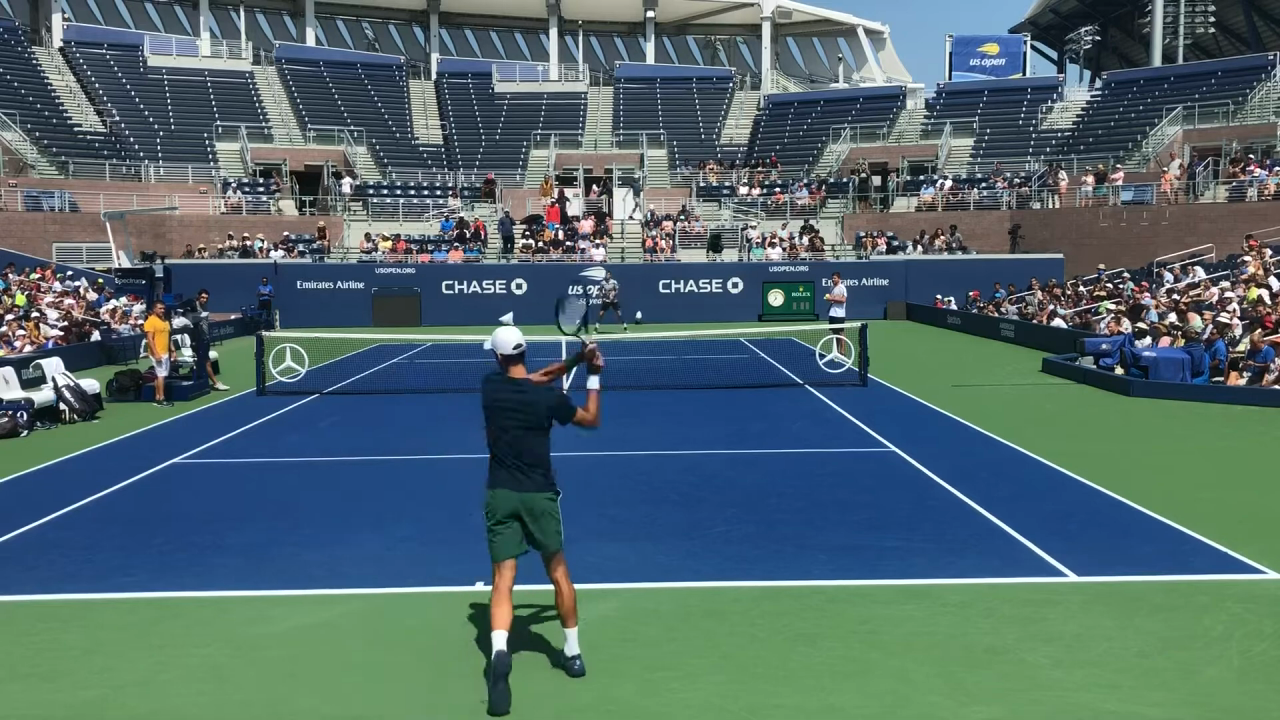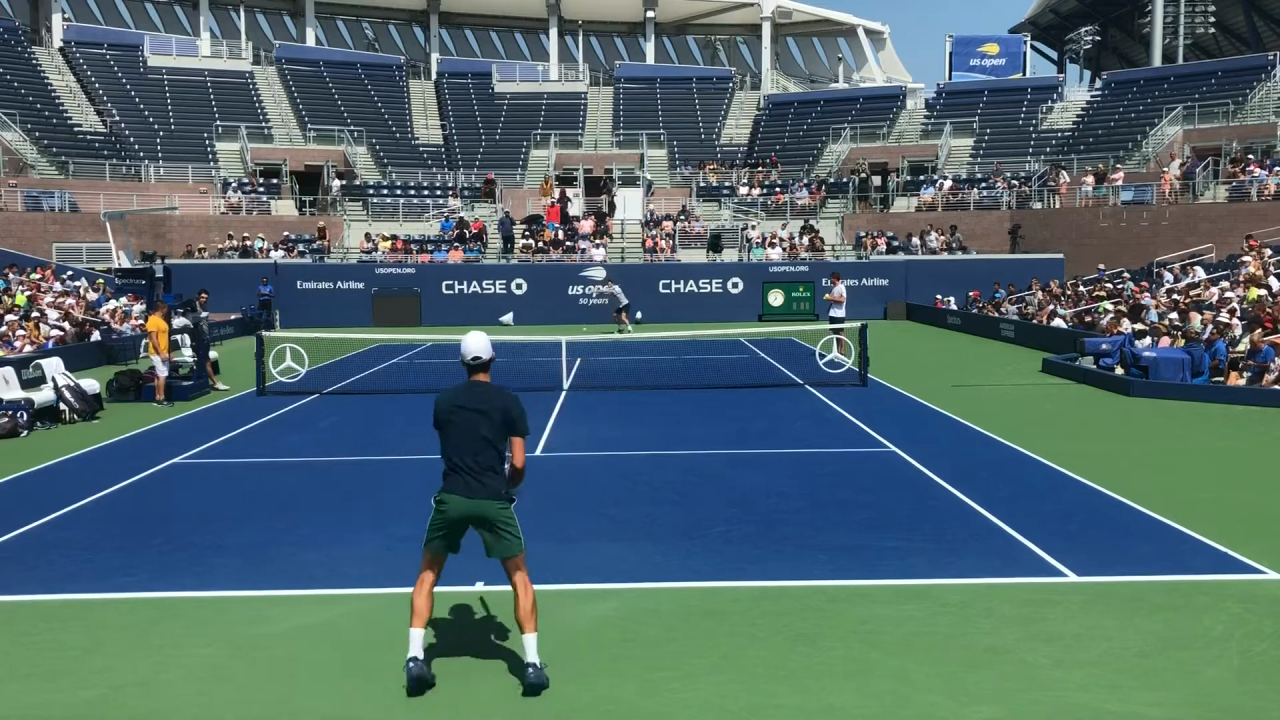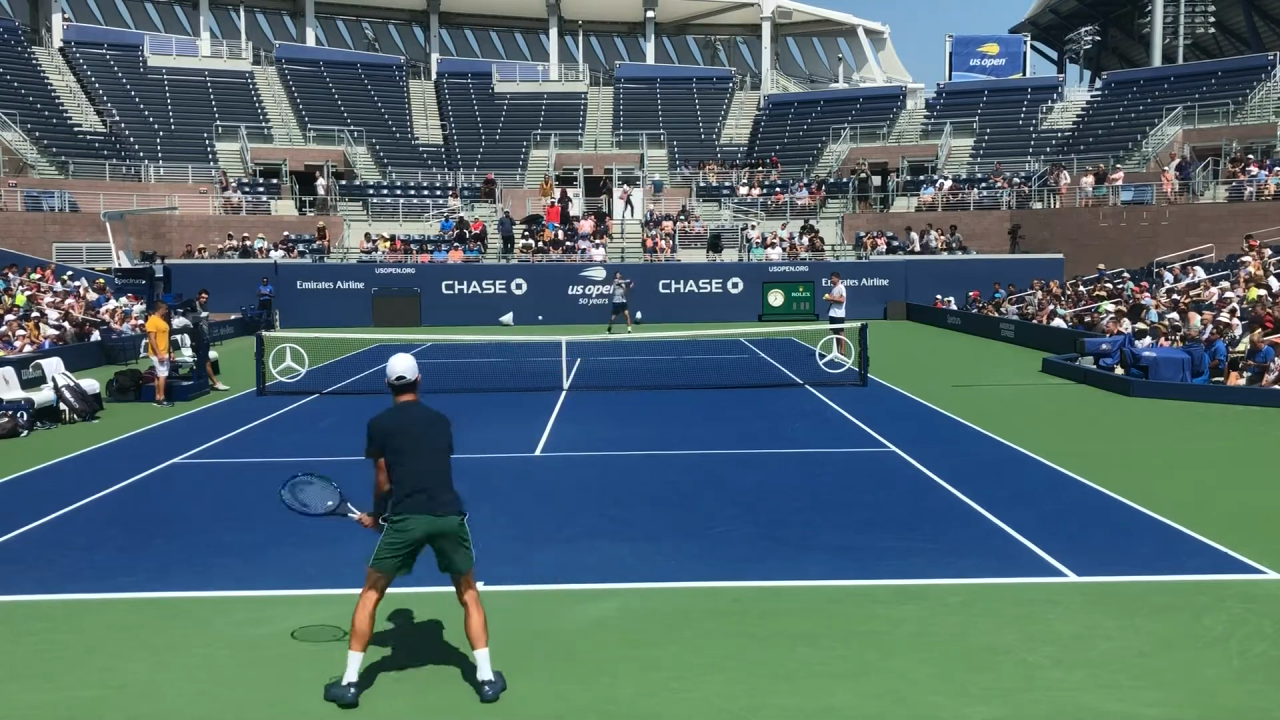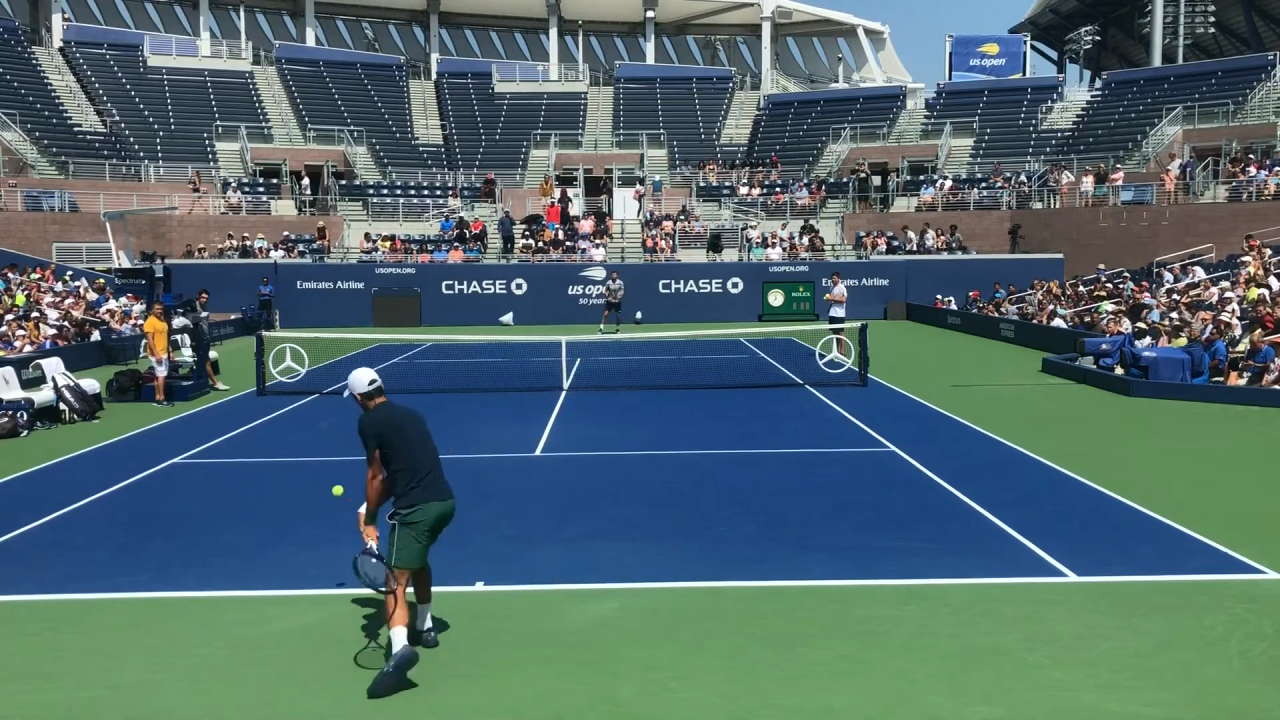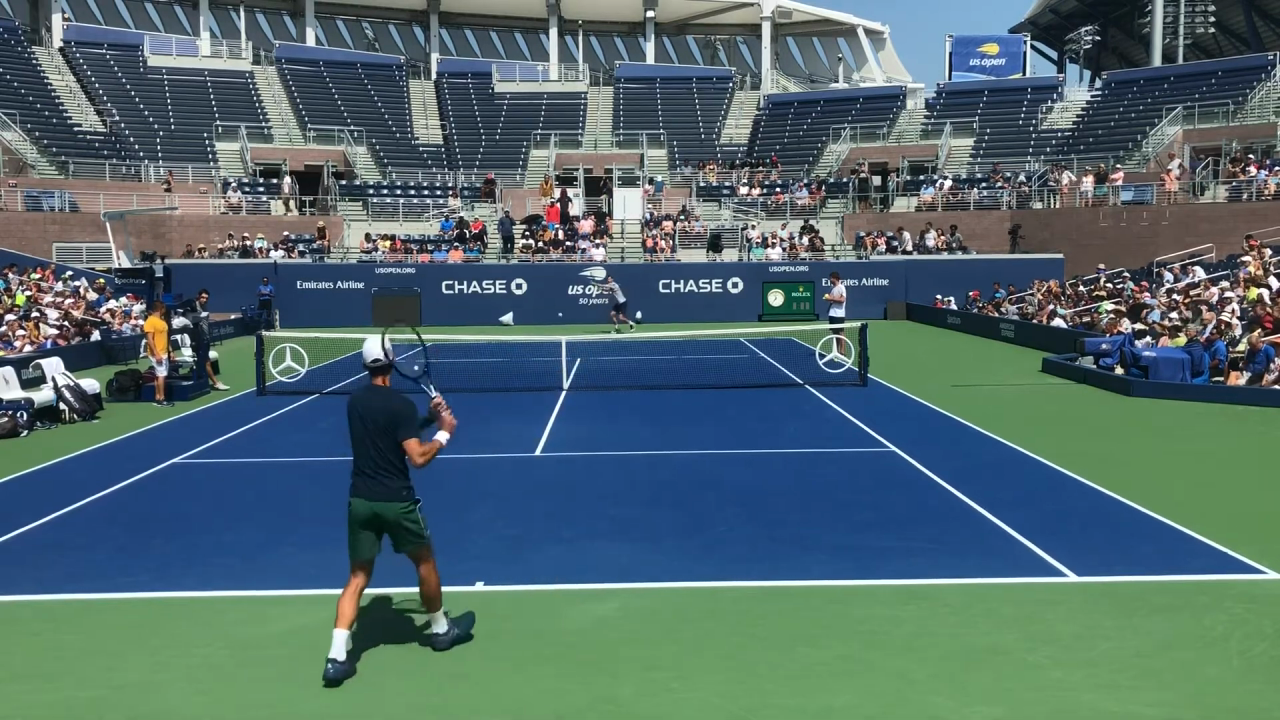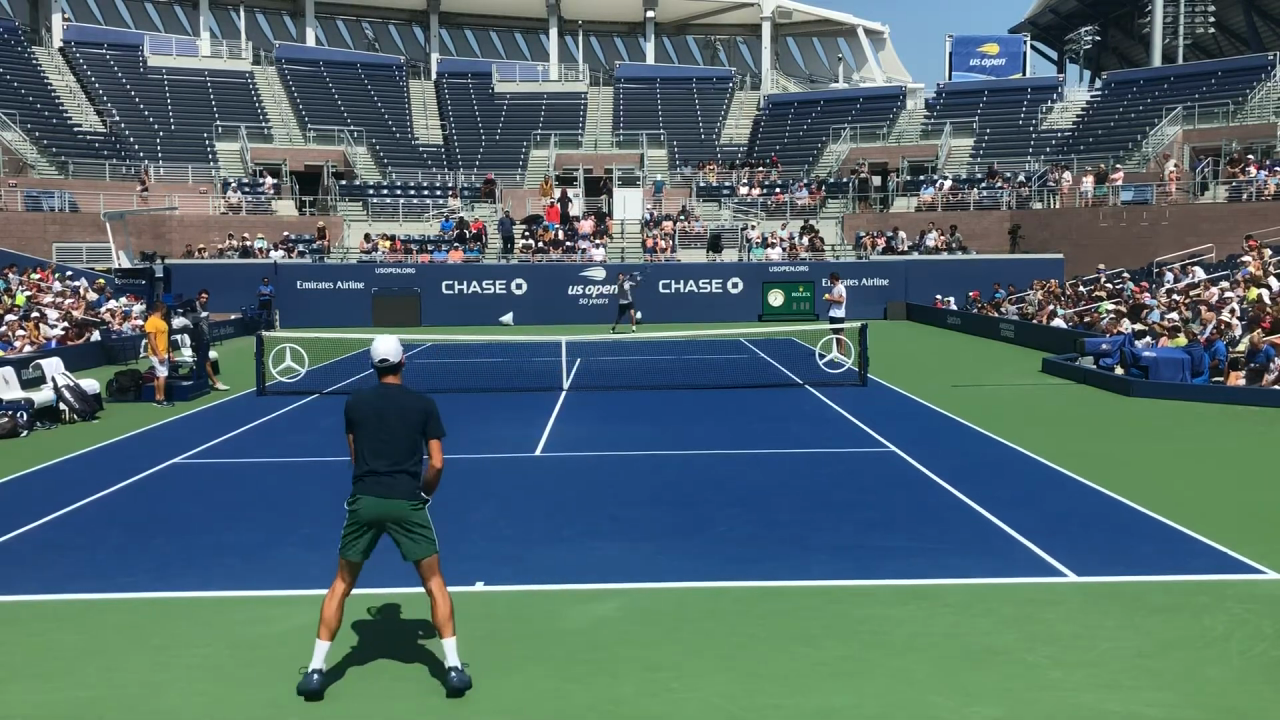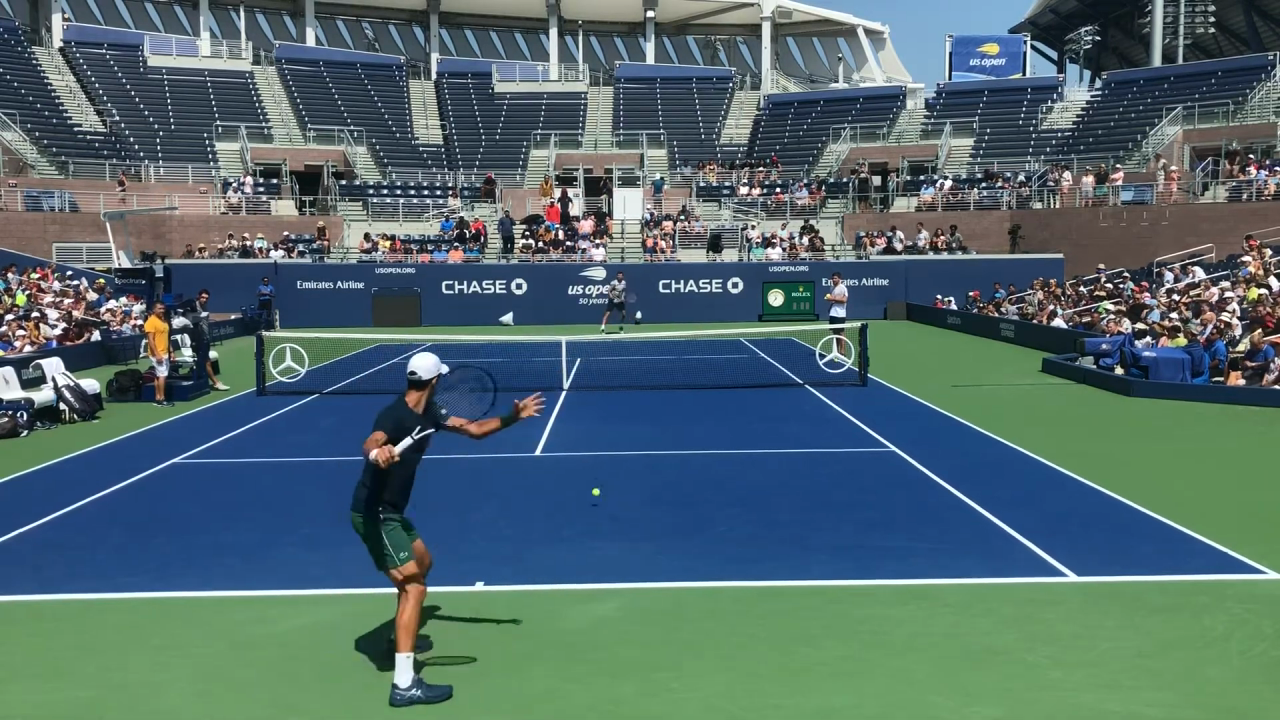
dt=0.7s
person 1, frame 1
left shoulder: (490, 384)
right shoulder: (551, 398)
right elbow: (592, 421)
left wrist: (572, 362)
right wrist: (593, 377)
left hip: (500, 494)
right hip: (540, 495)
left knee: (502, 581)
right knee: (558, 573)
left ankle: (500, 651)
right ankle: (572, 653)
person 1, frame 2
left shoulder: (443, 401)
right shoulder: (509, 402)
right elbow: (518, 464)
right wrist: (509, 486)
left hip: (451, 500)
right hip: (494, 501)
left knee: (427, 575)
right knee: (519, 578)
left ankle: (416, 659)
right ankle: (532, 665)
person 1, frame 3
left shoulder: (380, 423)
right shoulder: (441, 420)
left elbow: (384, 484)
left wrist: (377, 515)
left hip: (409, 519)
right hip: (451, 516)
left knee: (370, 592)
right knee: (468, 593)
left ankle: (349, 682)
right ankle: (486, 679)
person 1, frame 4
left shoulder: (368, 422)
right shoulder: (408, 414)
left elbow: (377, 477)
left wrist: (368, 518)
right wrist: (368, 513)
left hip: (417, 507)
right hip: (443, 501)
left knee: (396, 583)
right knee: (416, 559)
left ankle: (400, 649)
right ankle: (425, 629)
person 1, frame 5
left shoulder: (355, 400)
right shoulder: (401, 404)
right elbow: (418, 458)
left wrist: (429, 416)
right wrist: (444, 436)
left hip: (360, 501)
right hip: (397, 501)
left knee: (357, 578)
right knee: (425, 562)
left ankle: (336, 659)
right ankle: (440, 631)
person 1, frame 6
left shoulder: (354, 404)
right shoulder: (424, 405)
left elbow: (355, 458)
right elbow: (437, 464)
right wrist: (423, 493)
left hip: (364, 501)
right hip: (407, 503)
left knee: (341, 585)
right knee: (434, 583)
left ankle: (315, 670)
right ankle: (453, 668)
person 1, frame 7
left shoulder: (428, 413)
right shoulder: (393, 415)
left elbow: (476, 429)
right elbow: (369, 445)
left wrist: (513, 417)
right wrist: (379, 453)
left hip: (388, 512)
right hip: (372, 513)
left knee: (422, 562)
right knee: (413, 587)
left ankle: (406, 635)
right ankle: (405, 684)
